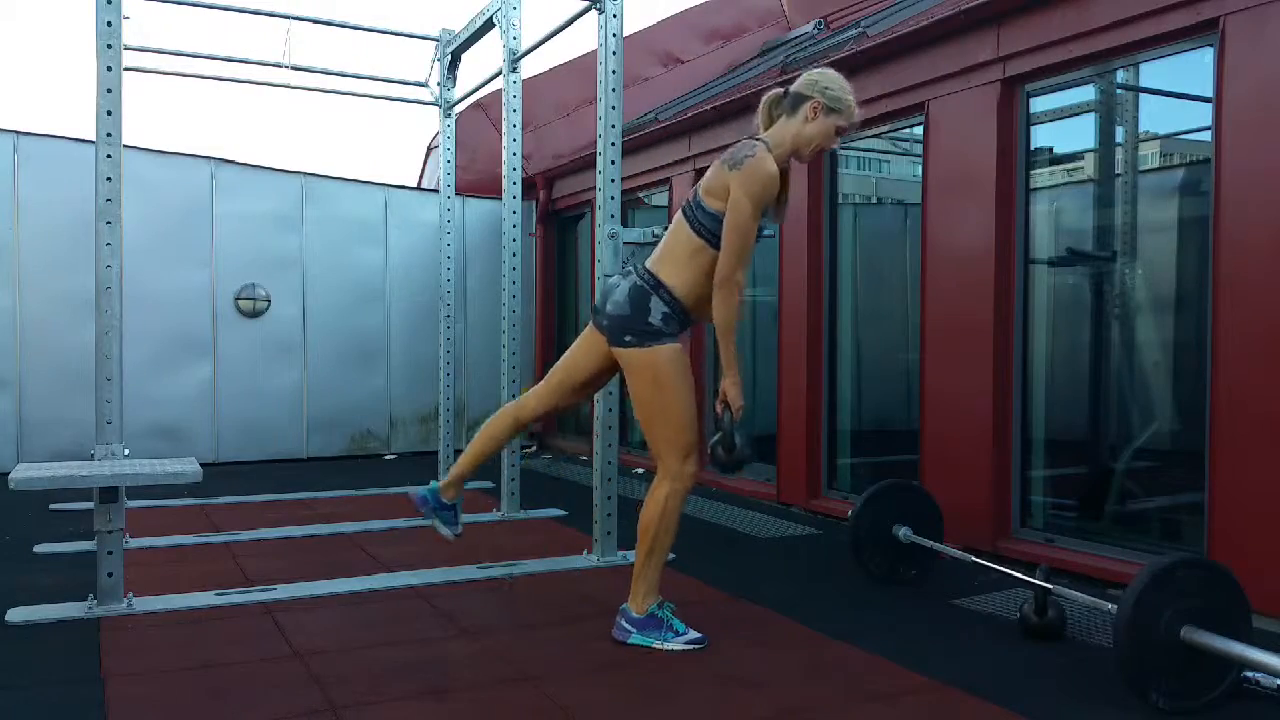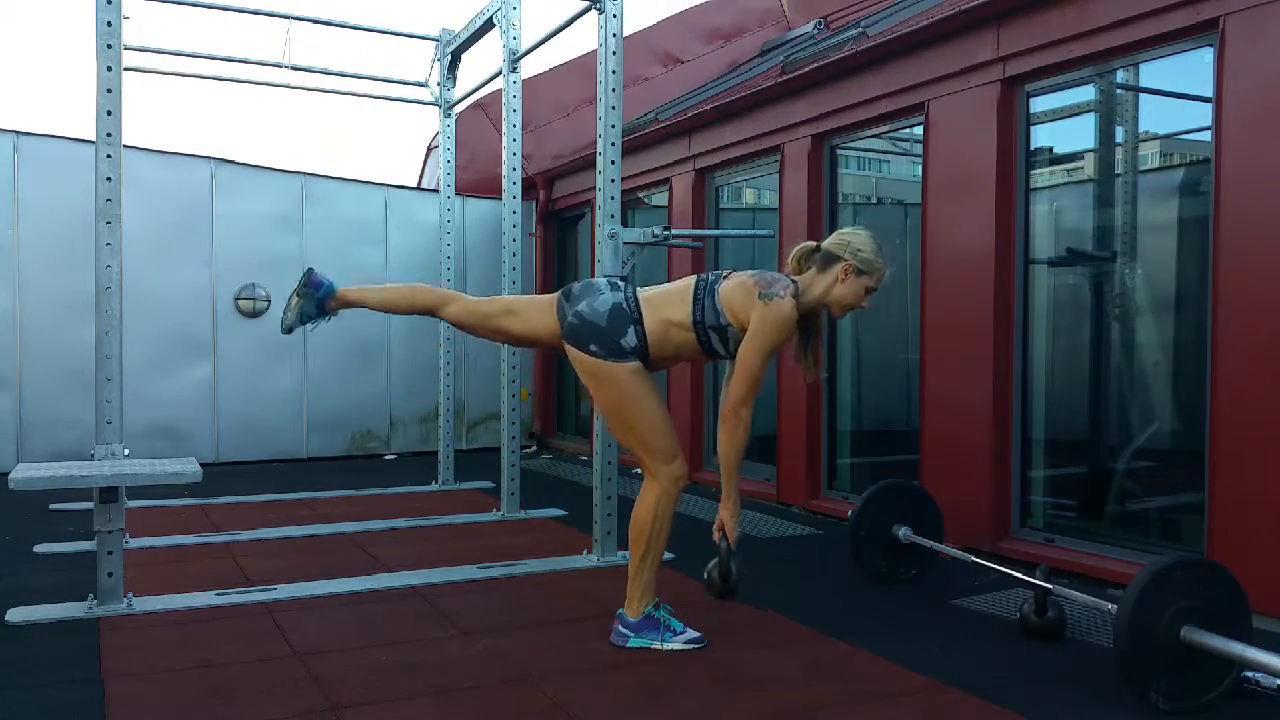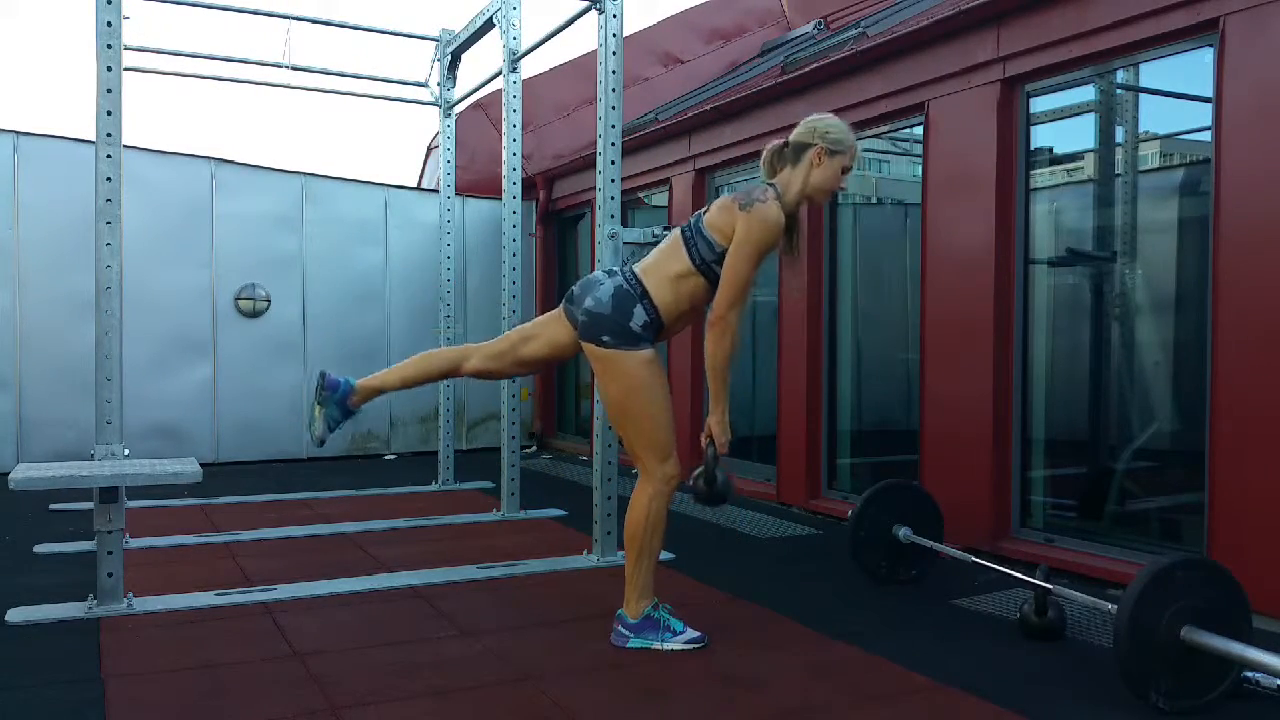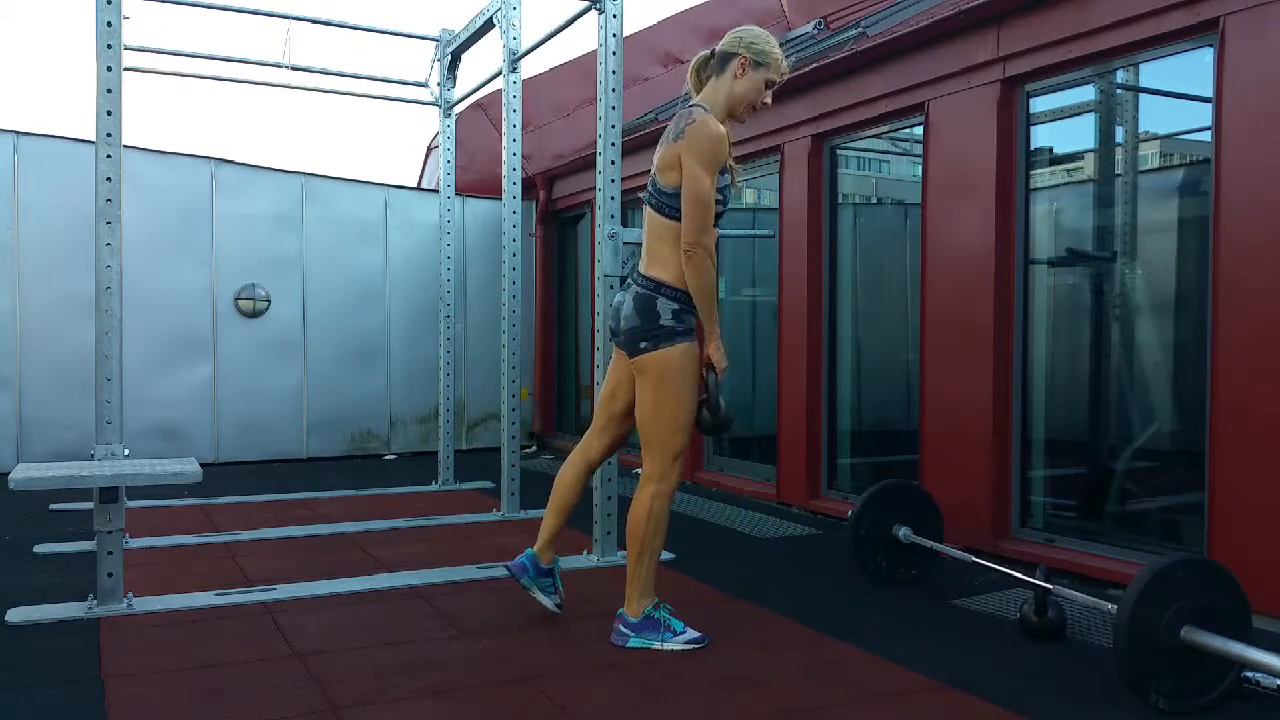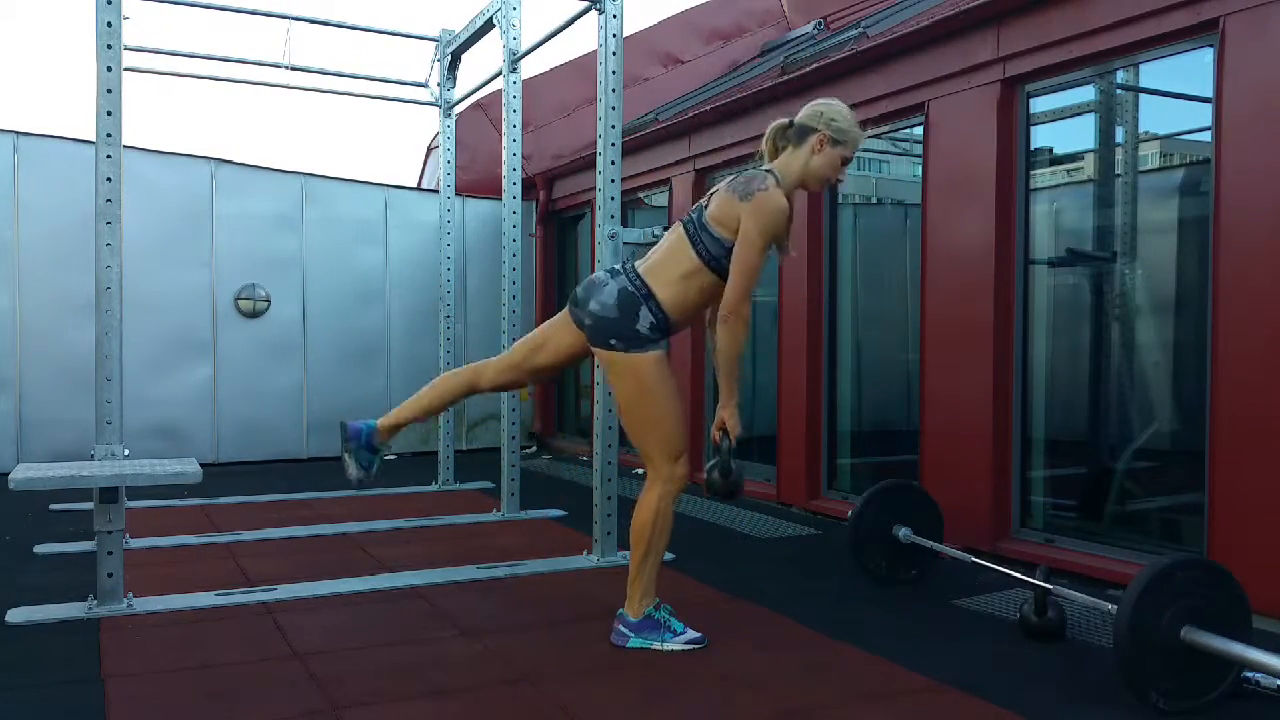
dt=1s
person 1, frame 1
left shoulder: (756, 159)
right shoulder: (761, 167)
left elbow: (719, 275)
right elbow: (726, 282)
left wrist: (726, 370)
right wrist: (730, 375)
left hip: (631, 299)
right hip: (649, 315)
left knee: (538, 402)
right knee: (679, 468)
left ankle: (445, 491)
right ankle: (639, 614)
person 1, frame 2
left shoulder: (778, 296)
right shoulder: (780, 309)
left elbow: (734, 405)
right elbow: (735, 412)
left wrist: (729, 493)
right wrist: (730, 500)
left hip: (594, 305)
right hip: (606, 330)
left knee: (454, 306)
right knee: (667, 472)
left ankle: (328, 295)
right ankle: (636, 617)
person 1, frame 3
left shoulder: (756, 200)
right shoulder: (767, 209)
left elbow: (713, 307)
right elbow: (721, 318)
right wrist: (718, 412)
left hip: (605, 299)
right hip: (623, 319)
left knee: (477, 357)
right knee: (661, 471)
left ankle: (348, 393)
right ankle: (635, 618)
person 1, frame 4
left shoulder: (688, 125)
right shoulder: (707, 130)
right elbow: (695, 247)
left wrist: (699, 331)
right wrist: (713, 336)
left hip: (642, 304)
right hip: (662, 313)
left knee: (598, 443)
right knee: (662, 473)
left ankle: (539, 559)
right ankle: (637, 617)
person 1, frame 5
left shoulder: (753, 185)
right shoulder: (771, 200)
left elbow: (720, 302)
right elbow: (733, 311)
left wrist: (723, 389)
right wrist: (728, 401)
left hip: (608, 295)
right hip: (629, 318)
left knee: (493, 374)
right knee: (669, 471)
left ankle: (375, 434)
right ankle: (637, 617)
